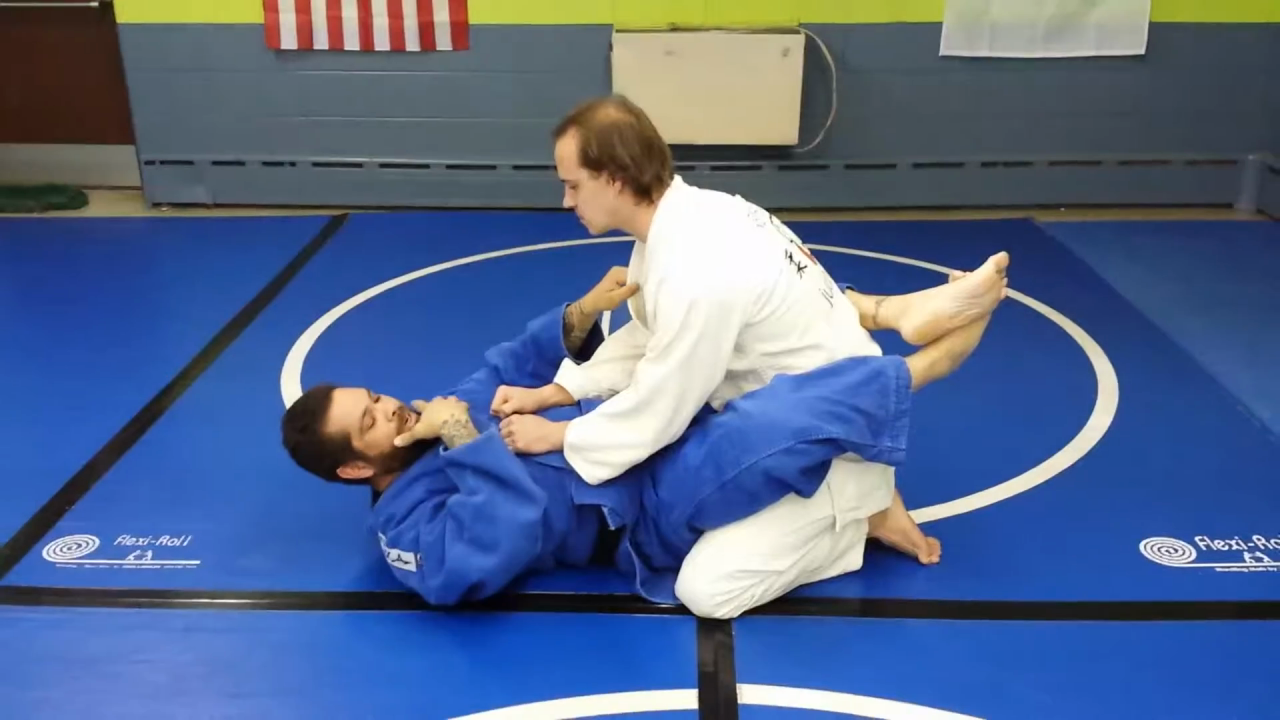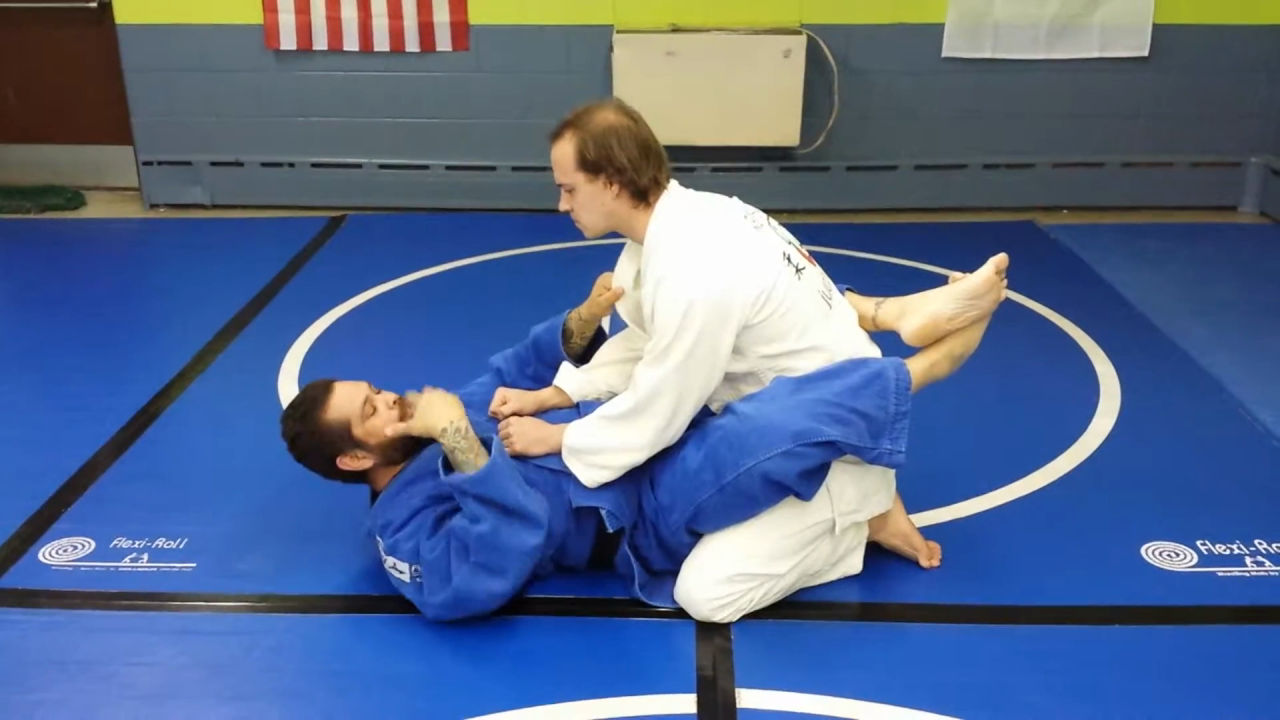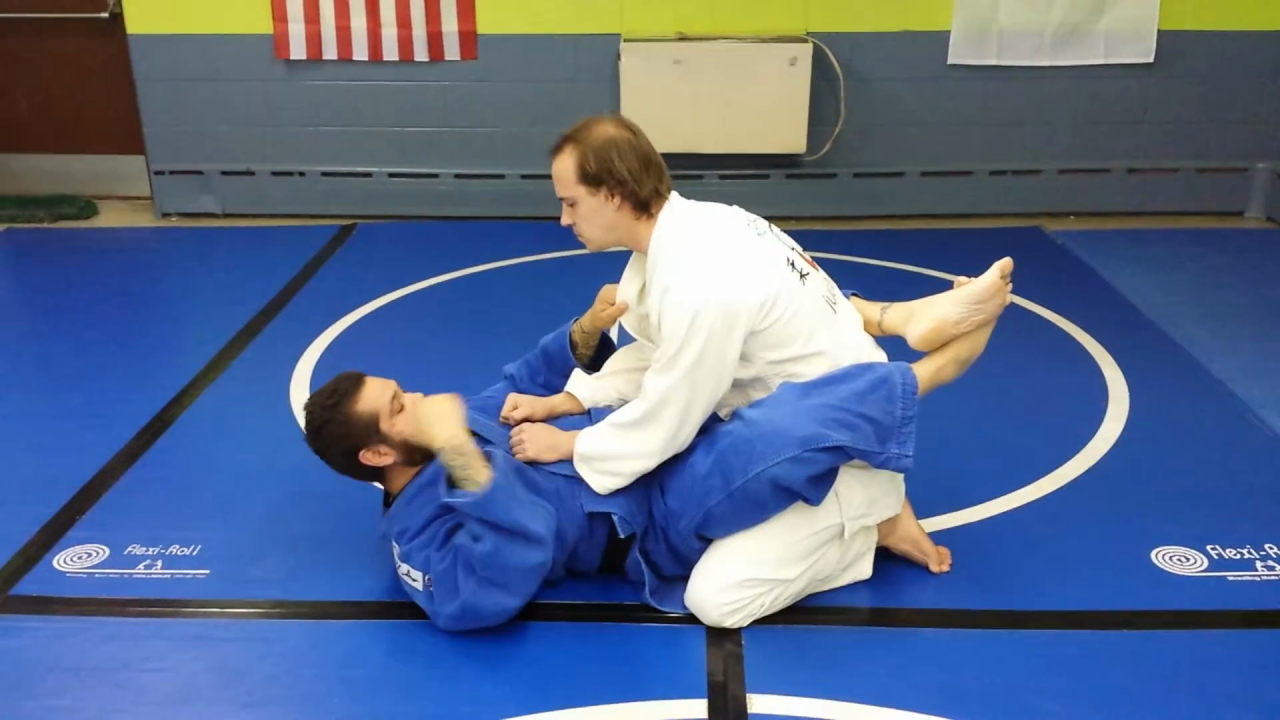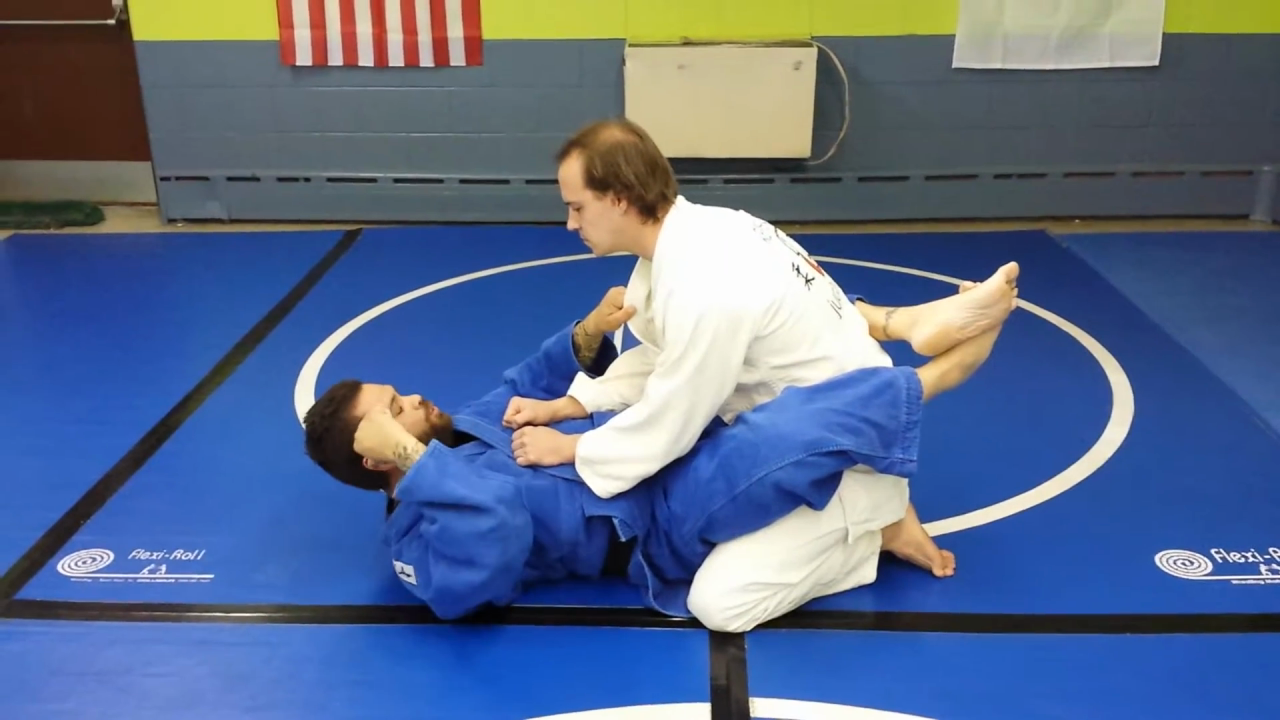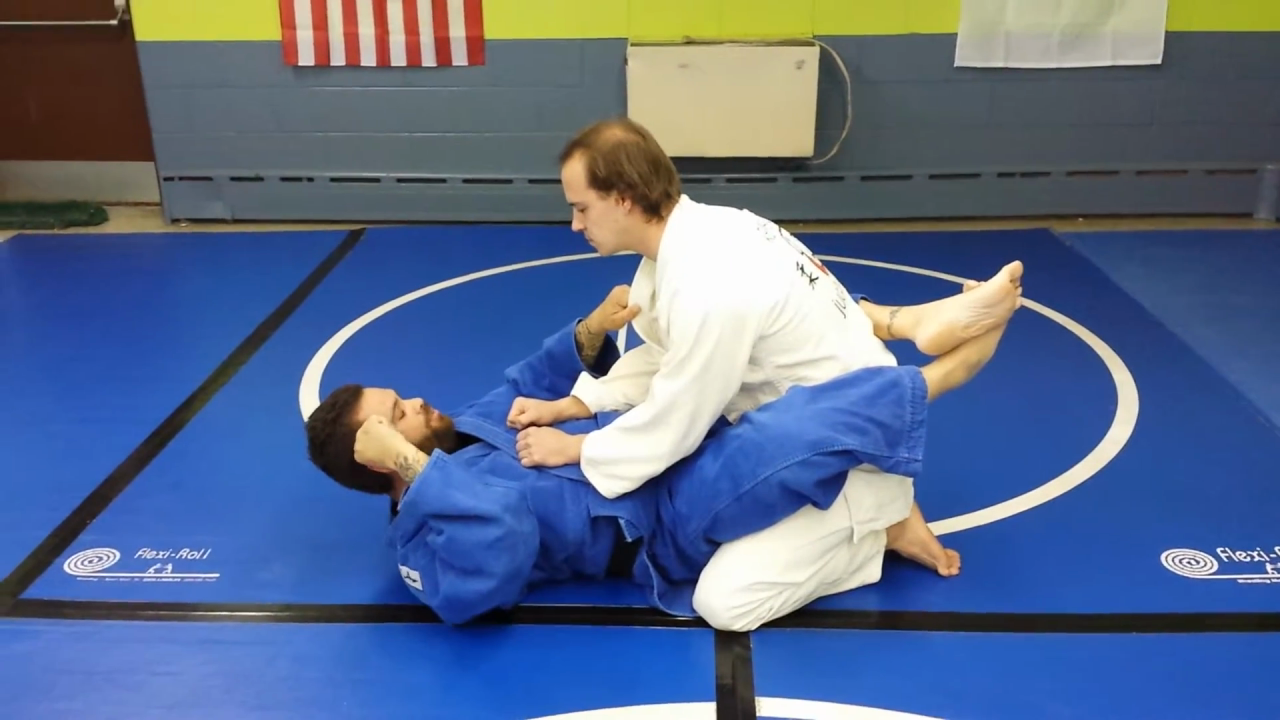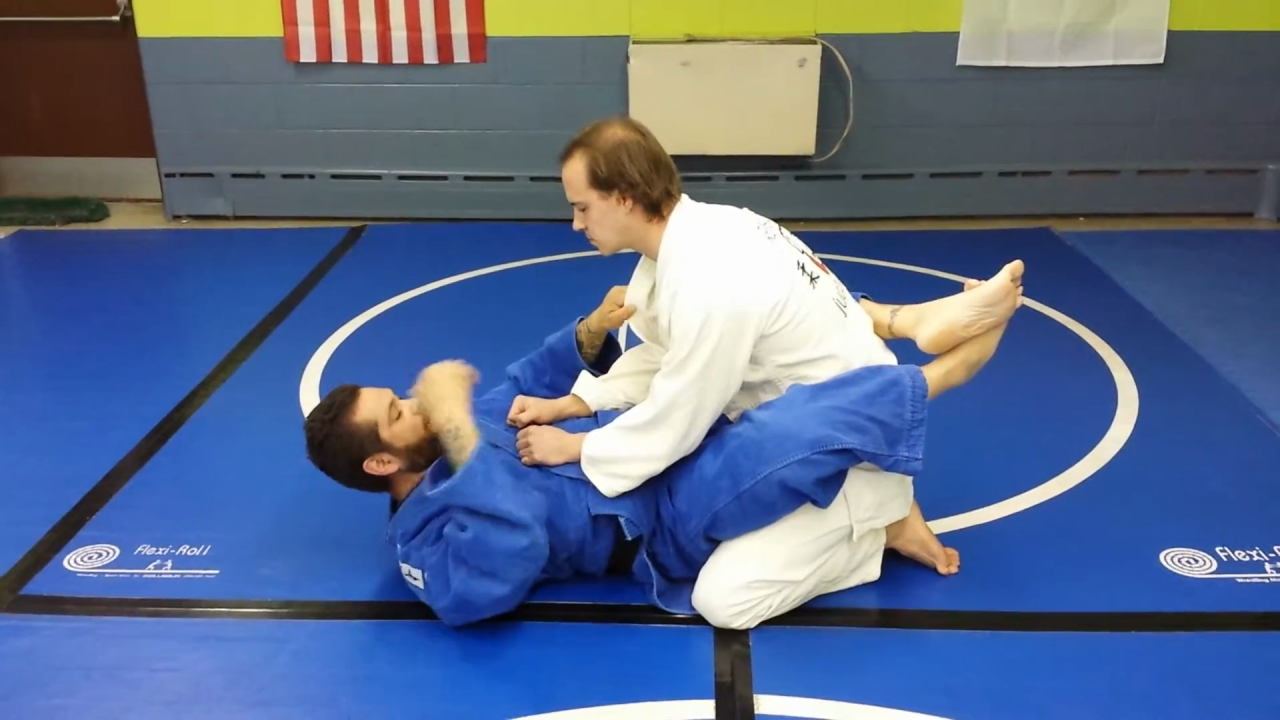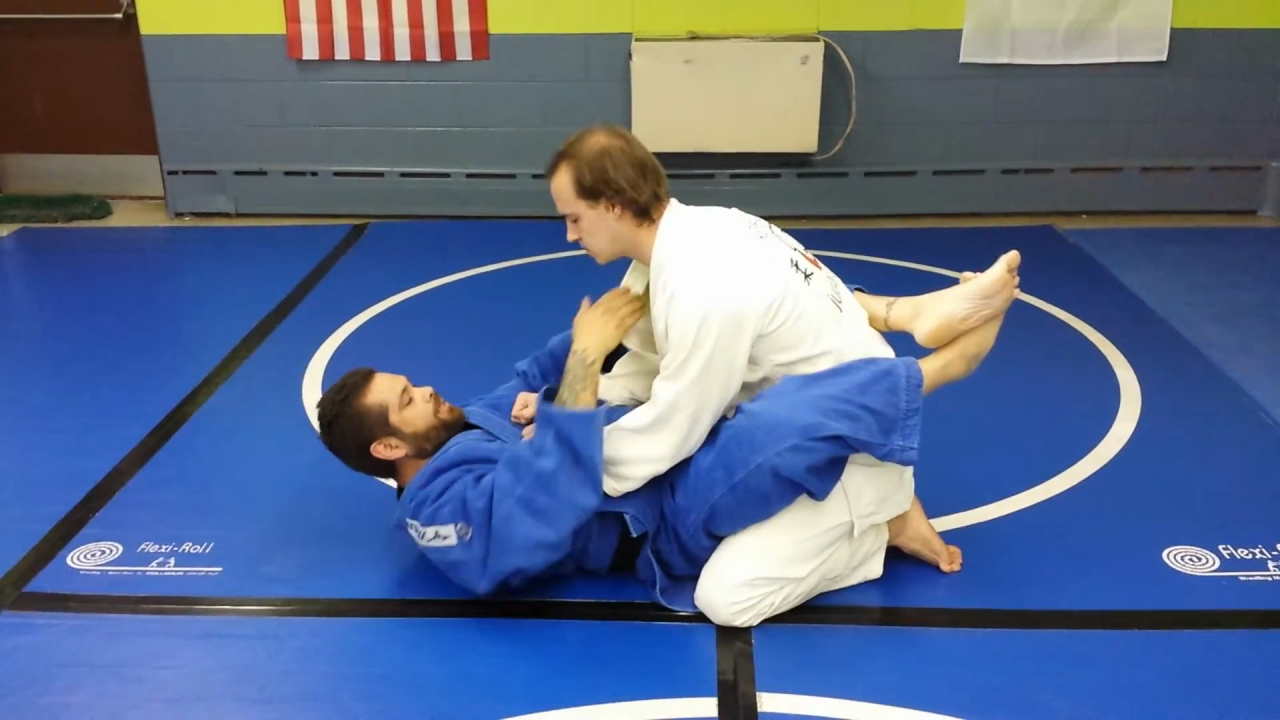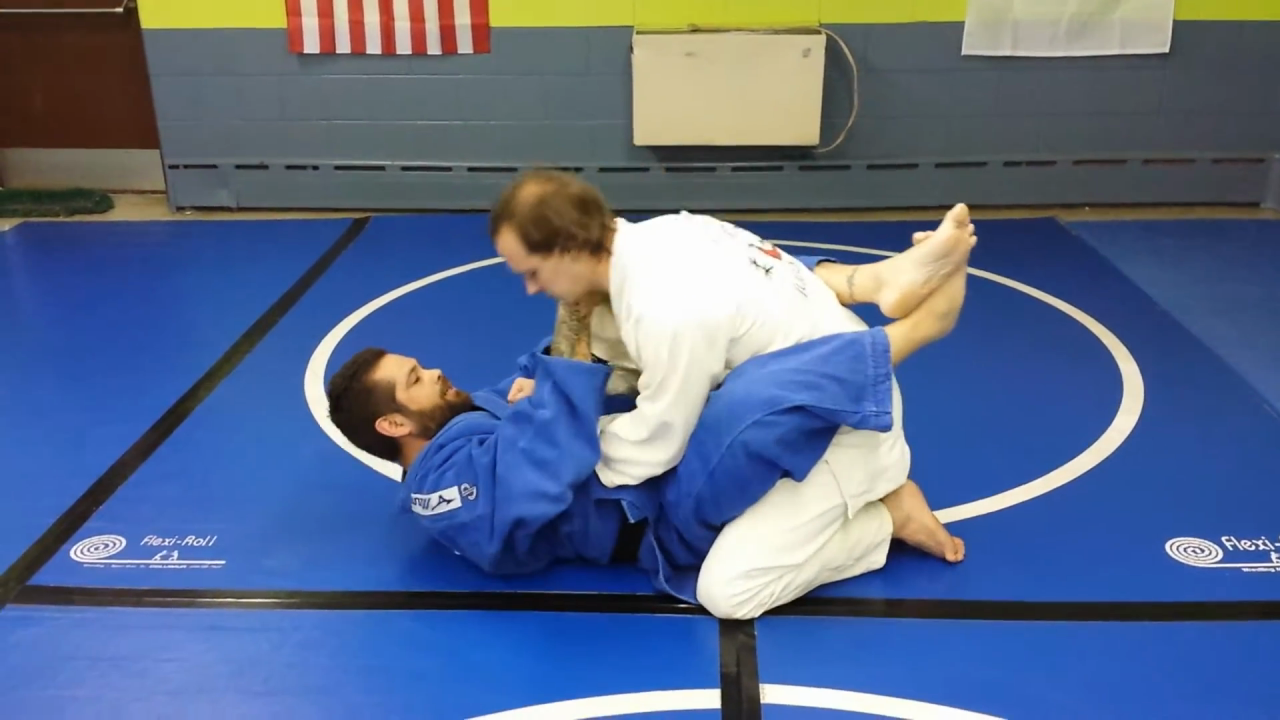
dt=0.4s
person 1, frame 1
left shoulder: (433, 418)
right shoulder: (411, 525)
left elbow: (517, 365)
right elbow: (501, 534)
left wrist: (585, 312)
right wrist: (462, 430)
right hip: (651, 510)
right knee: (775, 424)
right ankle: (925, 361)
person 1, frame 2
left shoulder: (439, 414)
right shoulder: (407, 530)
left elbow: (522, 368)
right elbow: (499, 558)
left wrist: (586, 317)
right wrist: (458, 438)
right hip: (650, 512)
right knee: (774, 426)
right ankle: (926, 362)
person 1, frame 3
left shoulder: (452, 416)
right shoulder: (422, 531)
left elbow: (533, 377)
right elbow: (504, 575)
left wrist: (588, 327)
right wrist: (460, 453)
right hip: (660, 518)
right knee: (778, 434)
right ankle: (932, 365)
person 1, frame 4
left shoulder: (457, 428)
right shoulder: (425, 537)
left elbow: (535, 381)
right elbow: (491, 535)
left wrist: (591, 330)
right wrist: (406, 453)
right hip: (663, 520)
right knee: (787, 437)
right ankle: (937, 370)
person 1, frame 5
left shoulder: (462, 430)
right shoulder: (430, 538)
left elbow: (534, 380)
right elbow: (496, 546)
left wrist: (594, 328)
right wrist: (409, 461)
right hip: (667, 522)
right knee: (788, 436)
right ankle: (942, 370)
person 1, frame 6
left shoulder: (462, 425)
right shoulder: (429, 533)
left elbow: (533, 378)
right elbow: (505, 561)
left wrist: (594, 328)
right wrist: (455, 430)
right hip: (668, 519)
right knee: (793, 434)
right ankle: (944, 368)
person 1, frame 7
left shoulder: (462, 427)
right shoulder: (439, 509)
left elbow: (536, 378)
right elbow: (539, 509)
left wrist: (595, 331)
right wrist: (585, 361)
right hip: (674, 519)
right knee: (779, 423)
right ankle: (942, 362)
person 1, frame 8
left shoulder: (465, 418)
right shoulder: (446, 487)
left elbow: (541, 377)
right elbow: (545, 465)
right wrist: (575, 327)
right hip: (672, 517)
right knee: (749, 402)
right ankle: (909, 328)
person 2, frame 1
left shoulder: (699, 276)
right shoulder: (687, 214)
left elbow: (654, 416)
right elbow: (648, 341)
left wrist: (555, 436)
right wrist: (553, 393)
left knee: (708, 590)
left ankle: (859, 511)
person 2, frame 2
left shoulder: (697, 279)
right shoulder: (683, 216)
left elbow: (653, 419)
right elbow: (646, 344)
left wrist: (553, 439)
right wrist: (551, 397)
left knee: (706, 593)
left ankle: (861, 513)
person 2, frame 3
left shoulder: (701, 286)
right shoulder: (684, 227)
left elbow: (662, 427)
right elbow: (654, 354)
left wrist: (563, 444)
right wrist: (560, 403)
left ankle: (873, 521)
person 2, frame 4
left shoulder: (706, 289)
right shoulder: (690, 232)
left elbow: (665, 429)
right elbow: (659, 359)
left wrist: (567, 448)
right wrist: (565, 407)
left knee: (721, 602)
left ankle: (877, 525)
person 2, frame 5
left shoulder: (711, 289)
right shoulder: (695, 231)
left elbow: (671, 428)
right elbow: (664, 358)
left wrist: (573, 448)
right wrist: (570, 407)
left knee: (725, 600)
left ankle: (882, 526)
person 2, frame 6
left shoulder: (711, 288)
right shoulder: (696, 229)
left elbow: (670, 428)
right elbow: (663, 356)
left wrist: (572, 447)
right wrist: (570, 405)
left knee: (724, 598)
left ankle: (882, 528)
person 2, frame 7
left shoulder: (707, 292)
right shoulder: (689, 229)
left elbow: (670, 431)
right elbow: (659, 358)
left hip: (853, 446)
left knee: (726, 597)
left ankle: (885, 525)
person 2, frame 8
left shoulder: (672, 310)
right shoulder: (644, 239)
left elbow: (654, 443)
right elbow: (652, 367)
left hip: (841, 422)
left knee: (728, 590)
left ankle: (884, 517)
